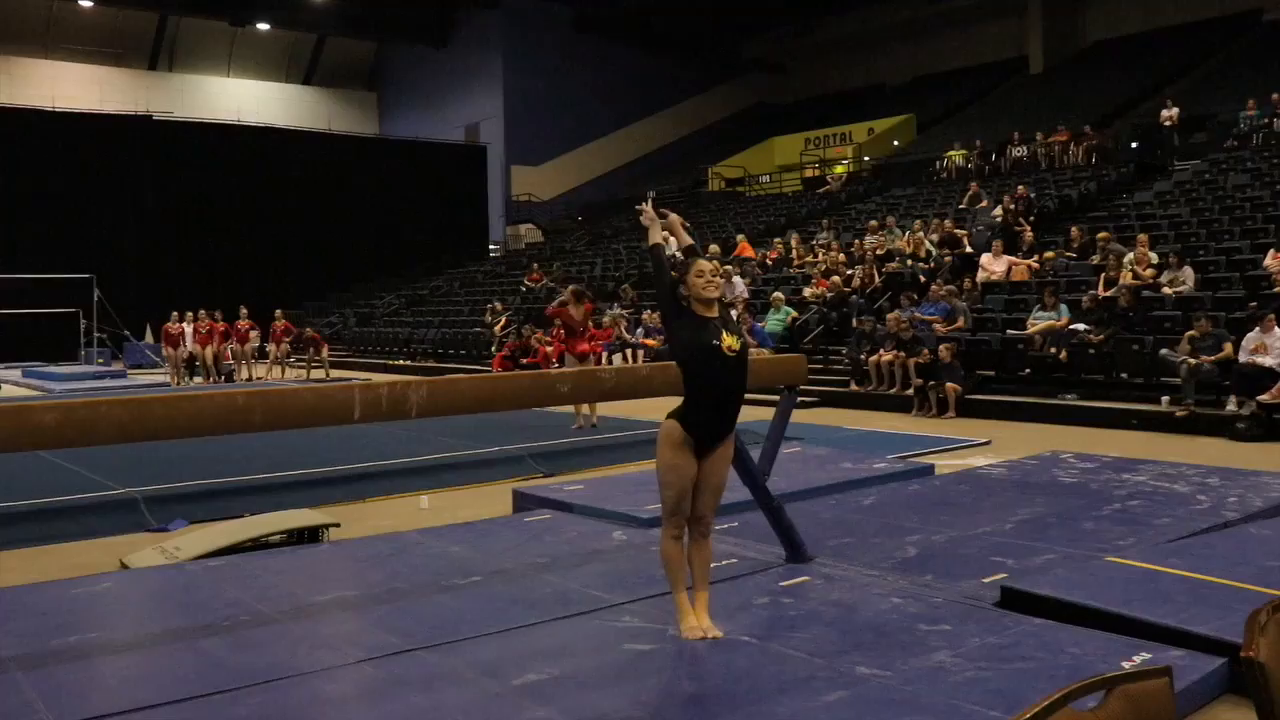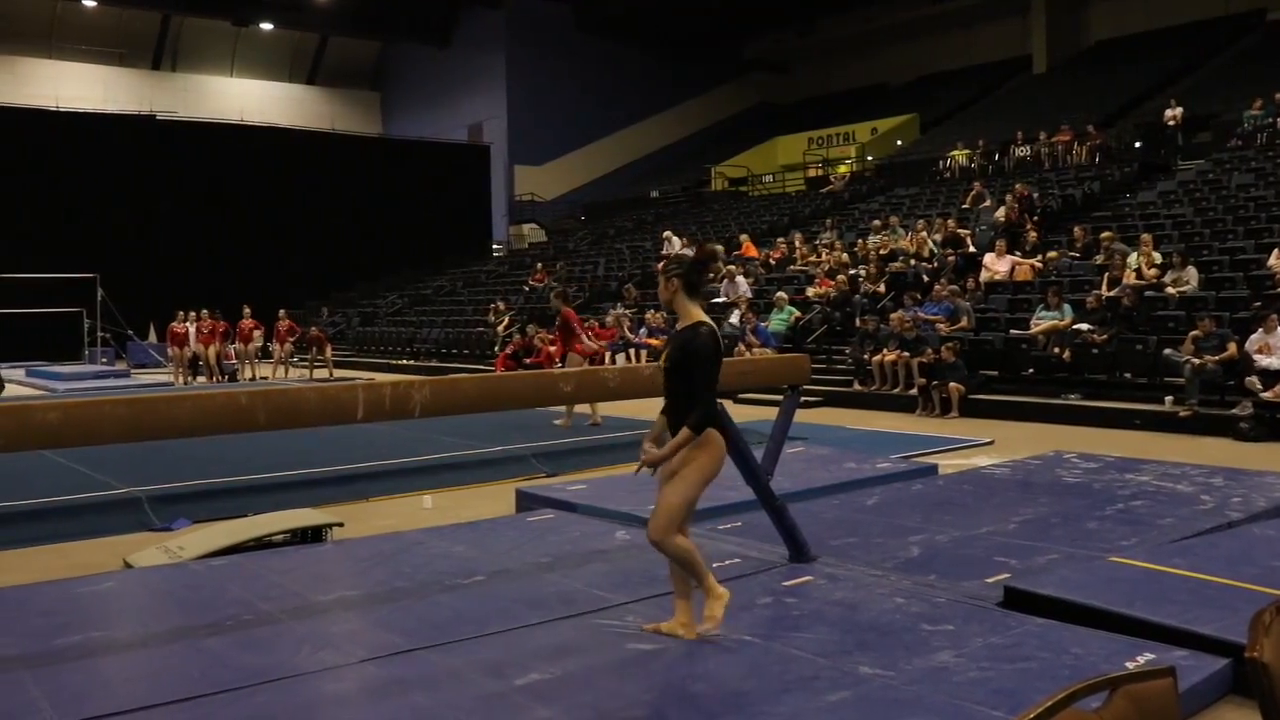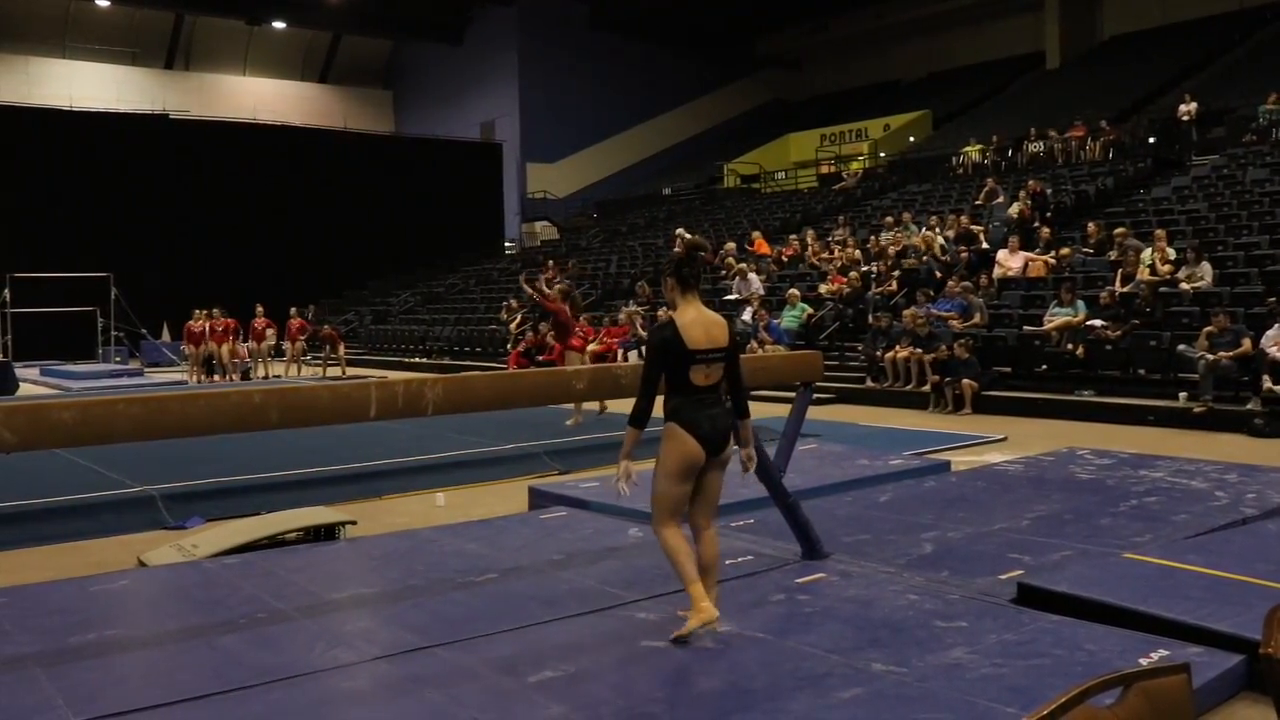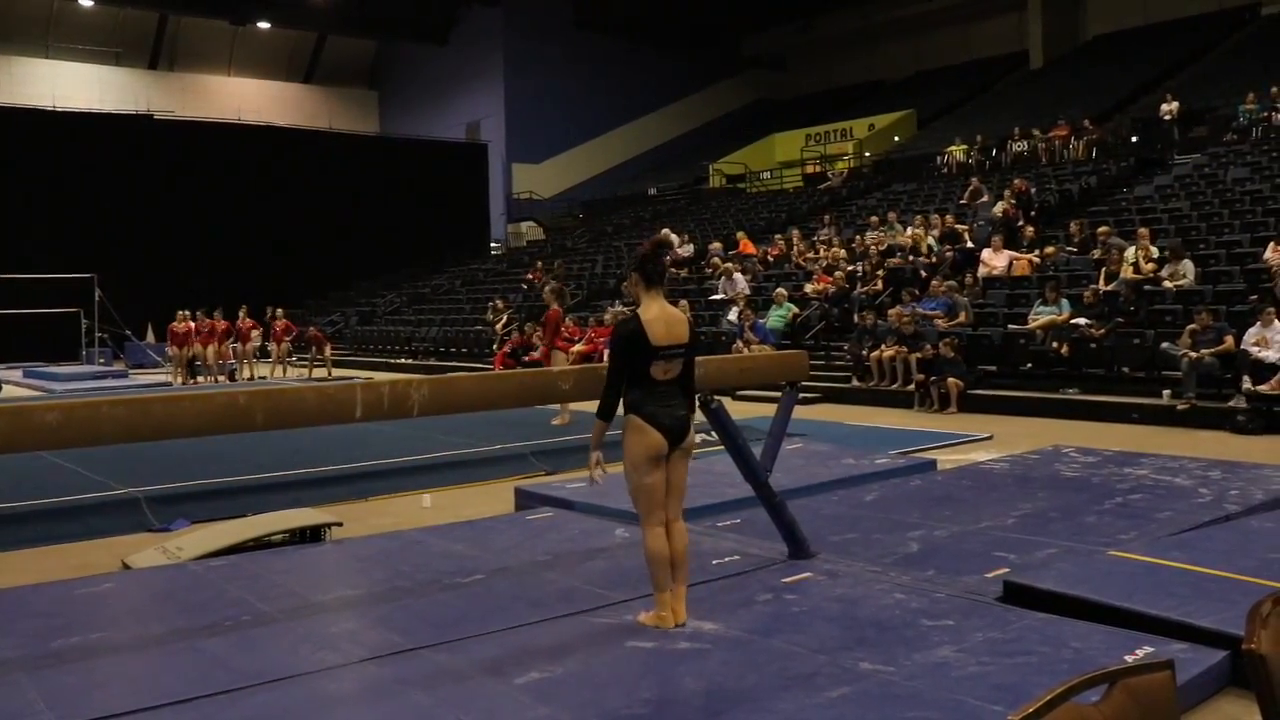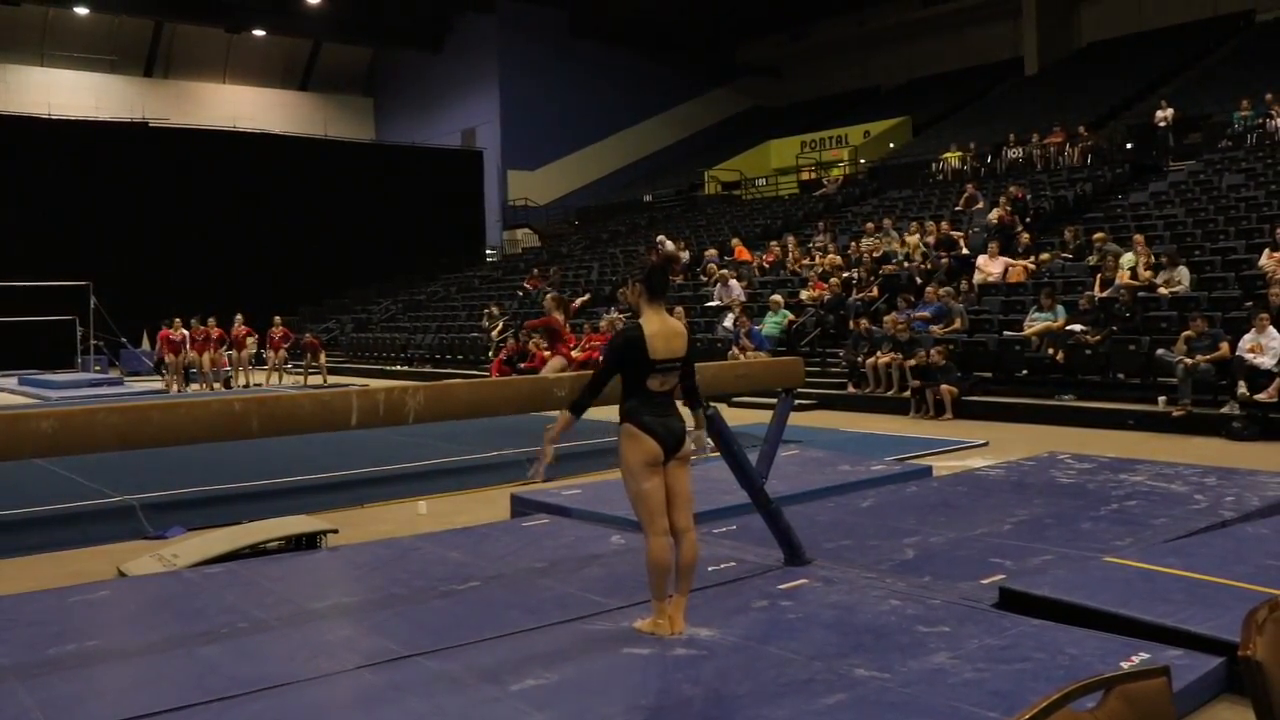
dt=1s
person 1, frame 1
left shoulder: (725, 317)
right shoulder: (681, 322)
left elbow: (701, 265)
right elbow: (662, 271)
left wrist: (679, 230)
right wrist: (653, 223)
left hip: (720, 437)
right hip: (684, 432)
left knee: (701, 526)
right knee: (675, 527)
left ankle: (701, 609)
right ankle: (684, 610)
person 1, frame 2
left shoulder: (698, 337)
right shoulder: (686, 331)
left elbow: (703, 408)
left wrist: (667, 455)
right wrist: (653, 436)
left hip: (702, 443)
right hip: (691, 441)
left knee: (662, 531)
right knee: (674, 532)
left ankle: (714, 592)
right ankle: (685, 616)
person 1, frame 3
left shoulder: (666, 332)
right shoulder: (724, 326)
left elbow: (645, 398)
right elbow: (737, 390)
left wrist: (625, 457)
right wrist: (747, 442)
left hip: (685, 433)
right hip: (721, 430)
left knee: (666, 522)
right knee: (704, 523)
left ankle: (701, 603)
right ankle: (706, 603)
person 1, frame 4
left shoulder: (629, 328)
right shoulder: (685, 323)
left elbow: (613, 391)
left wrist: (595, 445)
left hip: (645, 427)
right hip: (680, 423)
left knee: (653, 522)
right knee: (674, 518)
left ankle: (663, 611)
right ankle: (679, 605)
person 1, frame 5
left shoulder: (629, 337)
right shoulder: (684, 333)
left elbow: (590, 390)
left wrist: (551, 440)
right wrist: (700, 427)
left hip: (641, 434)
right hip: (677, 430)
left knee: (657, 530)
right knee: (684, 526)
left ankle: (661, 616)
right ankle: (678, 612)
